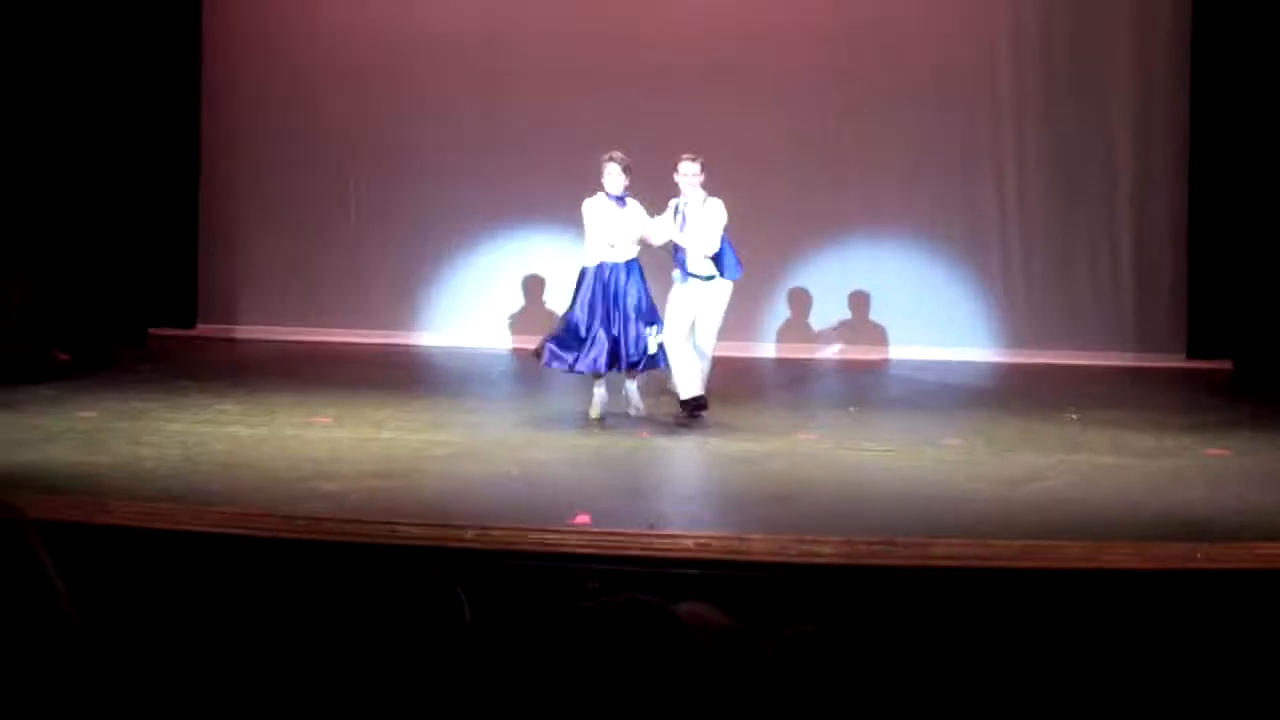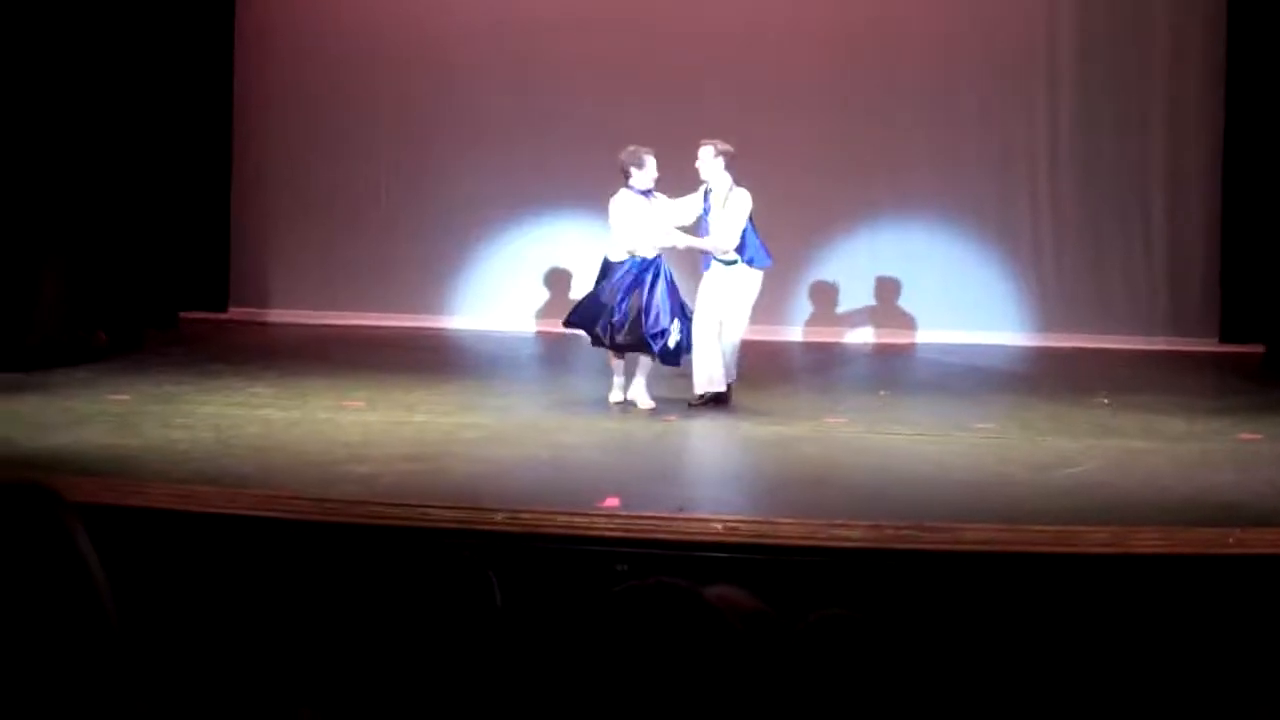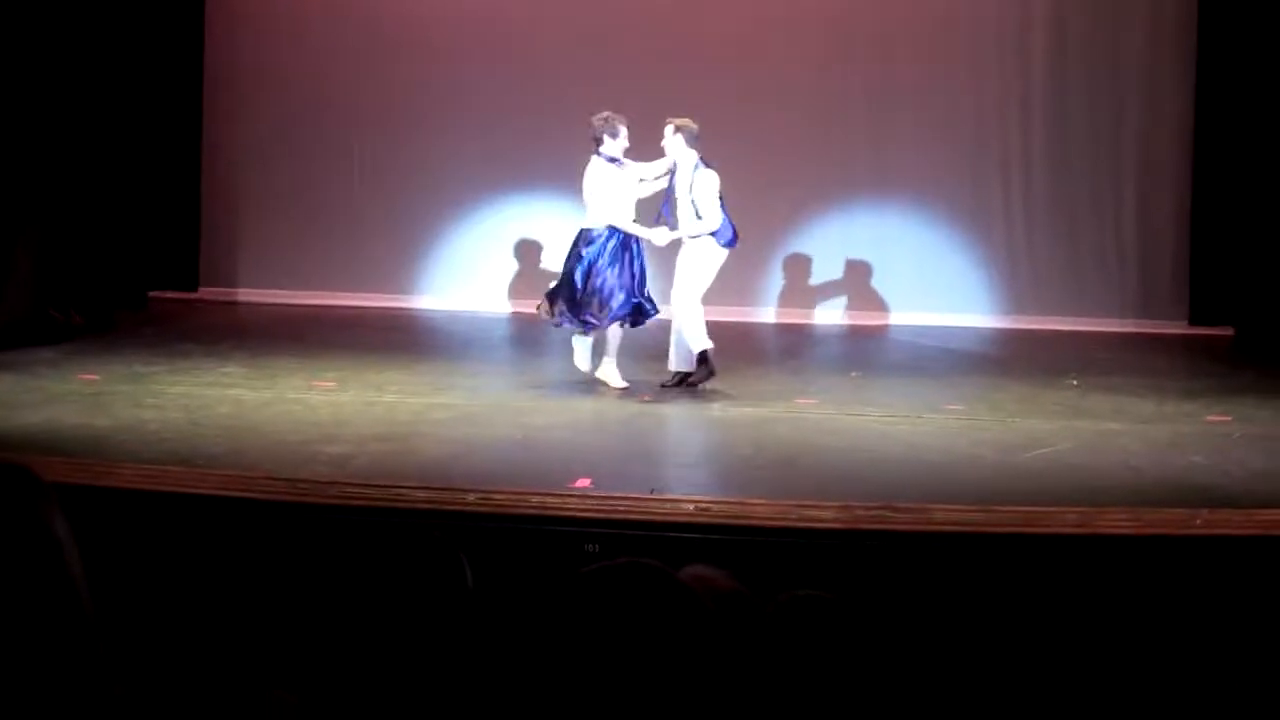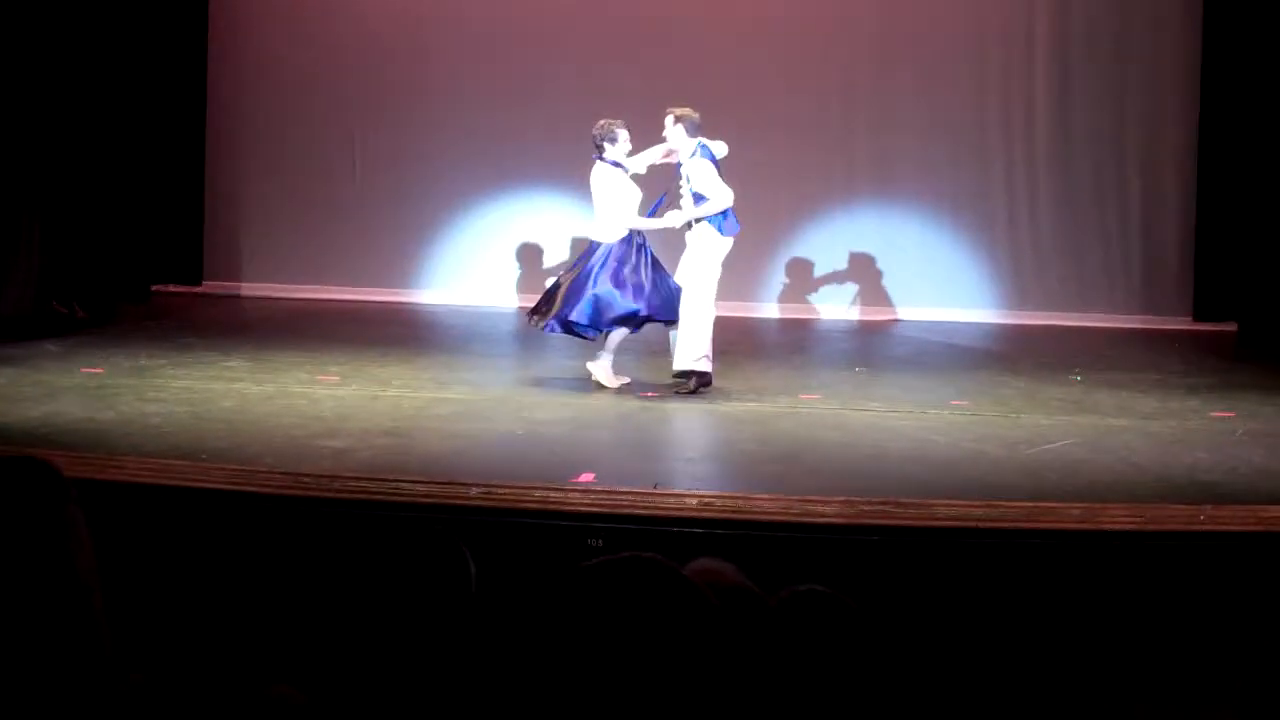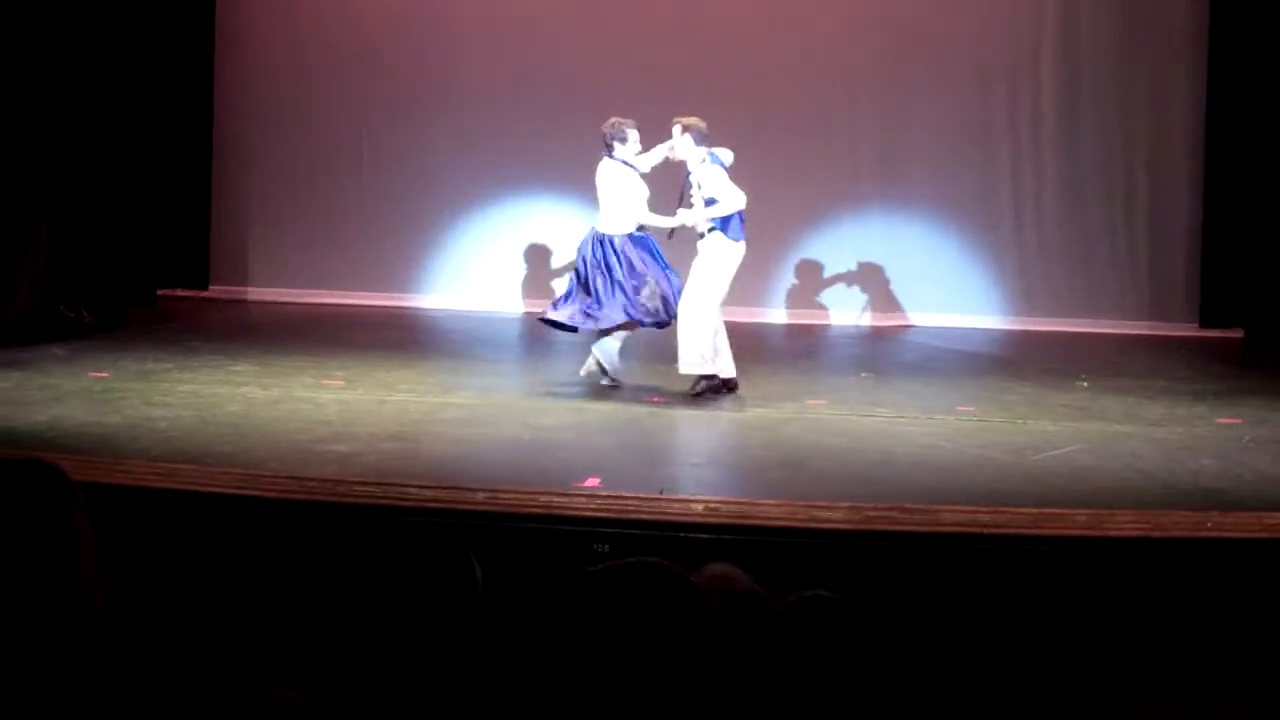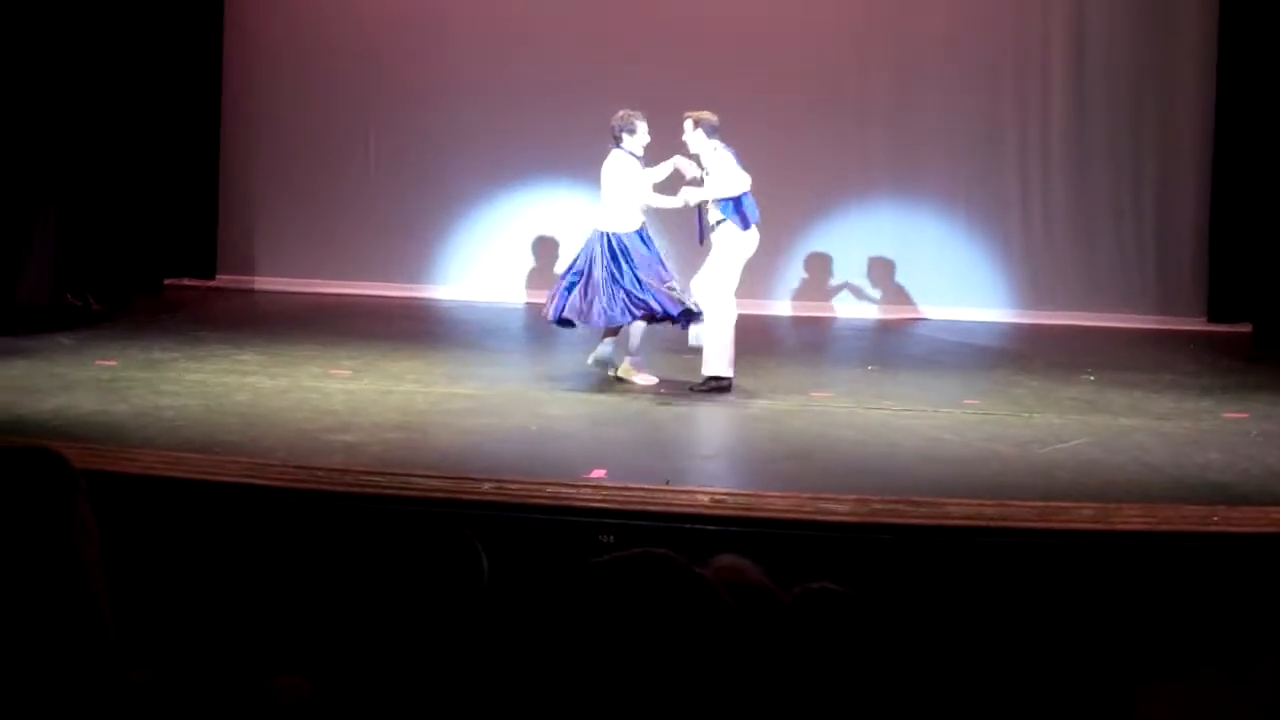
dt=0.2s
person 1, frame 1
left shoulder: (714, 206)
right shoulder: (674, 206)
left elbow: (710, 247)
right elbow: (658, 238)
left wrist: (675, 235)
right wrist: (656, 229)
left hip: (714, 282)
right hip: (686, 279)
left knee: (703, 342)
right knee: (674, 335)
left ankle: (692, 394)
right ankle: (692, 395)
person 1, frame 2
left shoulder: (739, 197)
right shoulder: (706, 192)
left elbow: (728, 242)
right elbow: (679, 209)
left wrist: (689, 241)
left hip: (743, 271)
right hip: (717, 267)
left knee: (731, 331)
right knee: (703, 327)
left ankle: (725, 381)
right ankle: (713, 388)
person 1, frame 3
left shoulder: (705, 176)
right shoulder: (680, 166)
left elbow: (712, 222)
left wrist: (674, 233)
left hip: (709, 244)
right hip: (690, 242)
left knee: (685, 298)
right knee: (679, 303)
left ankle: (702, 355)
right ankle: (684, 367)
person 1, frame 4
left shoulder: (699, 164)
right shoulder: (697, 149)
left elbow: (726, 198)
left wrist: (688, 213)
left hip: (711, 235)
right hip: (700, 235)
left knee: (697, 300)
right knee: (682, 295)
left ankle: (699, 370)
right ankle: (691, 363)
person 1, frame 5
left shoulder: (707, 170)
right shoulder: (704, 160)
left elbow: (738, 199)
right elbow: (727, 156)
left wrist: (699, 215)
left hip: (721, 243)
right hip: (716, 244)
left knee: (692, 305)
right knee: (705, 308)
left ankle: (706, 372)
right ankle: (726, 376)
person 1, frame 6
left shoulder: (719, 156)
right shoulder: (715, 155)
left elbow: (742, 182)
left wrist: (701, 194)
left hip: (734, 236)
right hip: (729, 236)
left knee: (717, 301)
right knee: (699, 291)
left ankle: (719, 374)
right ankle: (722, 364)
person 2, frame 1
left shoulder: (635, 207)
right shoulder: (591, 205)
right elbow: (610, 237)
left wrist: (646, 233)
right wrist: (636, 232)
left hip: (628, 275)
right hip: (599, 275)
left knee: (632, 334)
right knee: (596, 335)
left ankle: (631, 389)
right ankle: (599, 393)
person 2, frame 2
left shoulder: (659, 201)
right shoulder: (619, 202)
left elbow: (672, 231)
right elbow: (631, 243)
right wrist: (667, 239)
left hip: (652, 270)
right hip: (625, 269)
left knee: (656, 326)
right knee: (620, 327)
left ankle: (639, 384)
right ankle: (618, 383)
person 2, frame 3
left shoulder: (621, 165)
right shoulder: (597, 172)
left elbow: (650, 171)
right elbow: (612, 216)
right wrist: (649, 234)
left hip: (622, 239)
right hip: (602, 239)
left knee: (623, 301)
right knee: (610, 299)
left ankle: (609, 365)
right ankle: (583, 337)
person 2, frame 4
left shoulder: (612, 168)
right shoulder: (606, 178)
left elbow: (647, 157)
right elbow: (625, 219)
right wrist: (663, 222)
left hip: (622, 245)
right hip: (614, 248)
left knee: (631, 308)
right knee: (629, 307)
left ankle: (604, 363)
right ankle: (602, 362)
person 2, frame 5
left shoulder: (617, 165)
right shoulder: (615, 174)
left elbow: (649, 158)
right elbow: (636, 215)
left wrist: (671, 145)
right wrist: (672, 221)
left hip: (620, 241)
right hip: (618, 243)
left knee: (619, 302)
right knee: (644, 298)
left ankle: (597, 361)
right ankle: (608, 347)
person 2, frame 6
left shoulder: (626, 160)
right shoulder: (619, 164)
left elbow: (651, 176)
right elbow: (643, 198)
left wrist: (677, 162)
right wrist: (677, 201)
left hip: (624, 238)
right hip: (621, 240)
left knee: (624, 302)
right knee: (647, 301)
left ankle: (604, 352)
right ankle: (630, 365)
